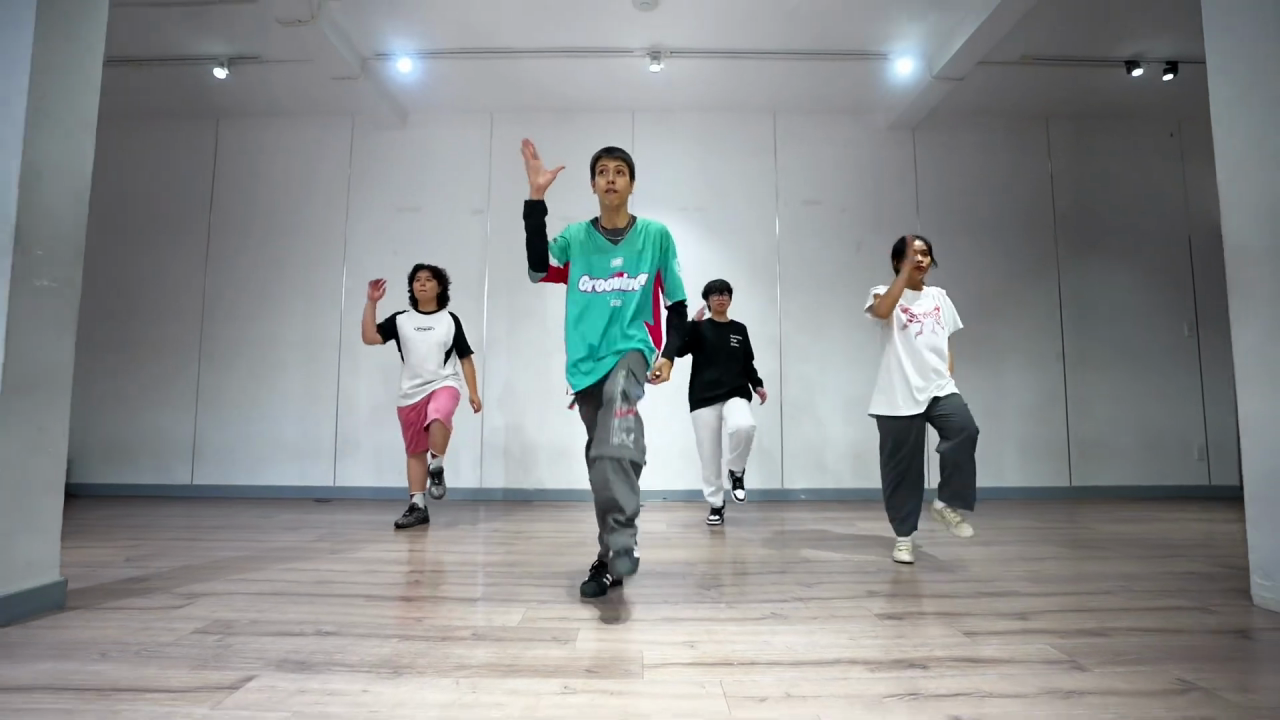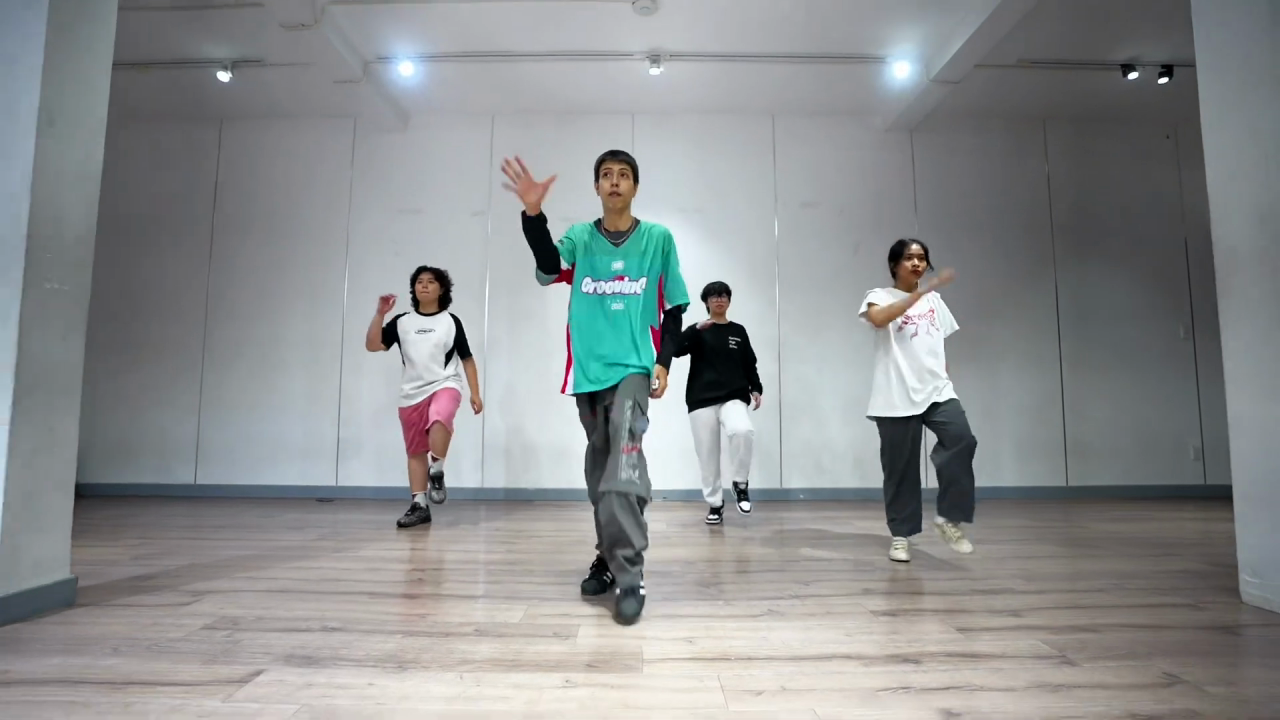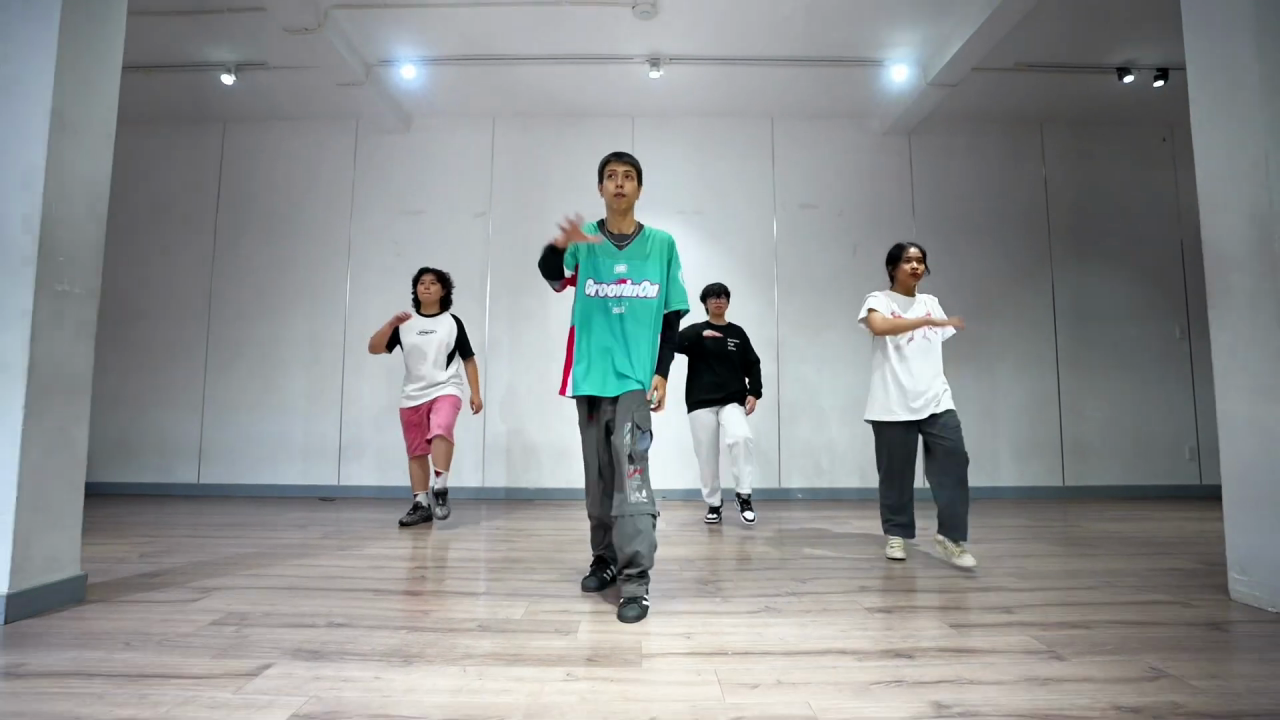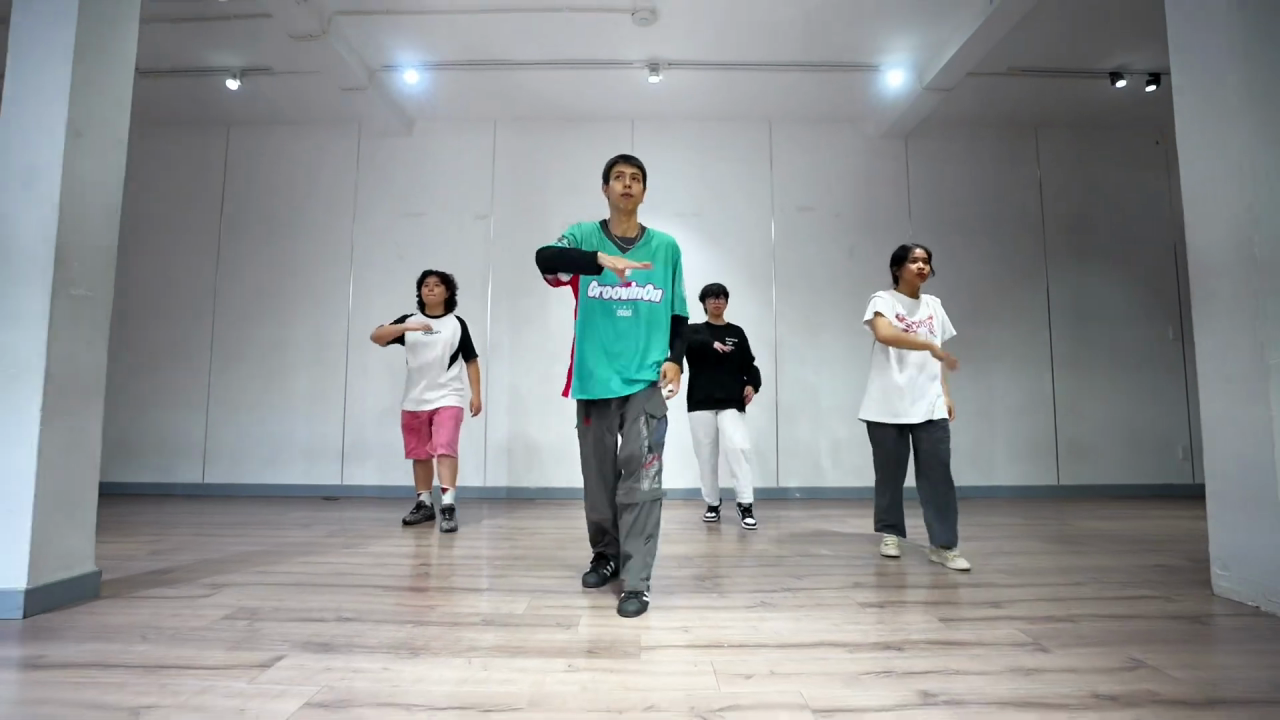
dt=0.1s
person 1, frame 1
left shoulder: (656, 235)
right shoulder: (575, 235)
left elbow: (677, 301)
right elbow: (537, 269)
left wrist: (669, 354)
right wrist: (535, 197)
left hip: (630, 351)
right hip: (585, 364)
left knee: (614, 444)
right knee: (602, 454)
left ankle: (620, 540)
right ankle: (610, 554)
person 1, frame 2
left shoulder: (658, 238)
right shoulder: (580, 237)
left elbow: (673, 309)
right elbow: (549, 267)
left wrist: (664, 364)
right wrist: (532, 213)
left hip: (632, 366)
right hip: (588, 370)
left knee: (623, 465)
right knee: (600, 469)
left ankle: (628, 575)
right ankle: (609, 559)
person 1, frame 3
left shoulder: (663, 243)
right shoulder: (583, 240)
left elbow: (673, 314)
right elbow: (554, 276)
left wrist: (663, 372)
right wrist: (558, 244)
left hip: (637, 376)
right hip: (590, 376)
left knee: (630, 472)
right knee: (600, 476)
left ankle: (635, 582)
right ankle: (607, 557)
person 1, frame 4
left shoulder: (665, 246)
right shoulder: (586, 236)
left elbow: (678, 314)
right elbow: (545, 261)
left wrist: (674, 359)
right wrist: (603, 262)
left hip: (644, 379)
right hip: (593, 378)
left knee: (641, 480)
right knee: (598, 475)
left ankle: (636, 581)
right ankle: (606, 553)
person 2, frame 1
left shoulder: (939, 296)
right shoulder: (884, 291)
right elbow: (882, 311)
left wrist: (951, 380)
right wrist: (904, 274)
left hip: (939, 388)
right hip: (899, 395)
left knee: (965, 431)
right knee: (901, 466)
left ankle: (949, 502)
right ankle: (903, 535)
person 2, frame 2
left shoulder: (935, 300)
right shoulder: (879, 296)
right elbow: (879, 318)
right wrist: (922, 291)
left hip: (937, 390)
right hip: (896, 397)
left knee: (961, 441)
right knee: (900, 468)
left ankle: (950, 517)
right ankle: (901, 535)
person 2, frame 3
left shoulder: (931, 304)
right shoulder: (878, 300)
right elbow: (879, 327)
right wrist: (928, 320)
left hip: (935, 398)
right hip: (894, 402)
left knee: (953, 458)
right knee: (895, 472)
left ankle: (951, 535)
right ankle: (896, 535)
person 2, frame 4
left shoulder: (934, 305)
right shoulder: (883, 300)
right elbow: (884, 335)
left wrist: (946, 394)
right wrist: (929, 345)
left hip: (929, 405)
right hip: (887, 405)
left knee: (937, 472)
right knee: (889, 472)
left ankle: (943, 544)
right ankle: (890, 534)
person 3, frame 1
left shoulder: (450, 320)
right shoulder: (400, 319)
left elbow: (466, 357)
right elbow: (370, 338)
left wrist: (473, 392)
right wrist: (371, 302)
left hip: (444, 385)
right hip: (411, 393)
left knee: (437, 419)
right knee: (415, 450)
left ankle: (437, 467)
right ankle: (417, 506)
person 3, frame 2
left shoulder: (451, 322)
right shoulder: (402, 321)
left elbow: (467, 359)
right elbow: (372, 345)
left wrist: (475, 393)
right wrist: (380, 314)
left hip: (445, 386)
right hip: (412, 394)
left knee: (439, 421)
right knee: (416, 450)
left ankle: (437, 471)
right ankle: (419, 505)
person 3, frame 3
left shoulder: (453, 322)
right shoulder: (404, 324)
left elbow: (468, 360)
right elbow: (374, 348)
left wrist: (476, 393)
right wrist: (390, 325)
left hip: (446, 389)
right hip: (413, 397)
left knee: (440, 432)
right knee: (417, 451)
left ankle: (440, 487)
right ankle: (421, 504)
person 3, frame 4
left shoulder: (457, 324)
right shoulder: (409, 322)
left elbow: (471, 361)
right elbow: (377, 337)
left wrist: (476, 394)
right wrist: (408, 327)
left hip: (448, 398)
right hip: (416, 400)
left knee: (445, 449)
right knee: (420, 455)
left ankle: (448, 507)
right ankle: (424, 504)
person 4, frame 1
left shoulder: (740, 329)
right shoulder: (700, 328)
left elbow: (747, 363)
right elbow: (678, 350)
left wrist: (757, 385)
right wrist: (694, 323)
left hip: (735, 395)
right hip: (704, 398)
left knee: (744, 426)
right knee: (709, 456)
left ankle: (736, 472)
right ankle: (716, 505)
person 4, frame 2
left shoulder: (739, 331)
right shoulder: (698, 330)
left elbow: (749, 364)
right elbow: (676, 348)
left wrist: (756, 389)
right wrist: (697, 329)
left hip: (734, 397)
right hip: (701, 400)
left knee: (743, 431)
right knee: (707, 455)
left ankle: (740, 483)
right ankle: (715, 504)
person 4, frame 3
left shoulder: (738, 333)
right shoulder: (696, 331)
left elbow: (752, 365)
right elbow: (674, 344)
left wrist: (754, 393)
right wrist: (701, 334)
left hip: (732, 400)
right hip: (701, 402)
left knee: (742, 437)
right knee: (706, 456)
left ankle: (744, 495)
right ankle: (714, 504)
person 4, frame 4
left shoulder: (737, 332)
right shoulder: (696, 330)
left elbow: (748, 363)
left wrist: (753, 383)
right wrist: (710, 344)
left hip: (731, 403)
right hip: (701, 403)
left knee: (738, 449)
right knee: (706, 456)
left ankle: (745, 505)
right ankle: (713, 503)
